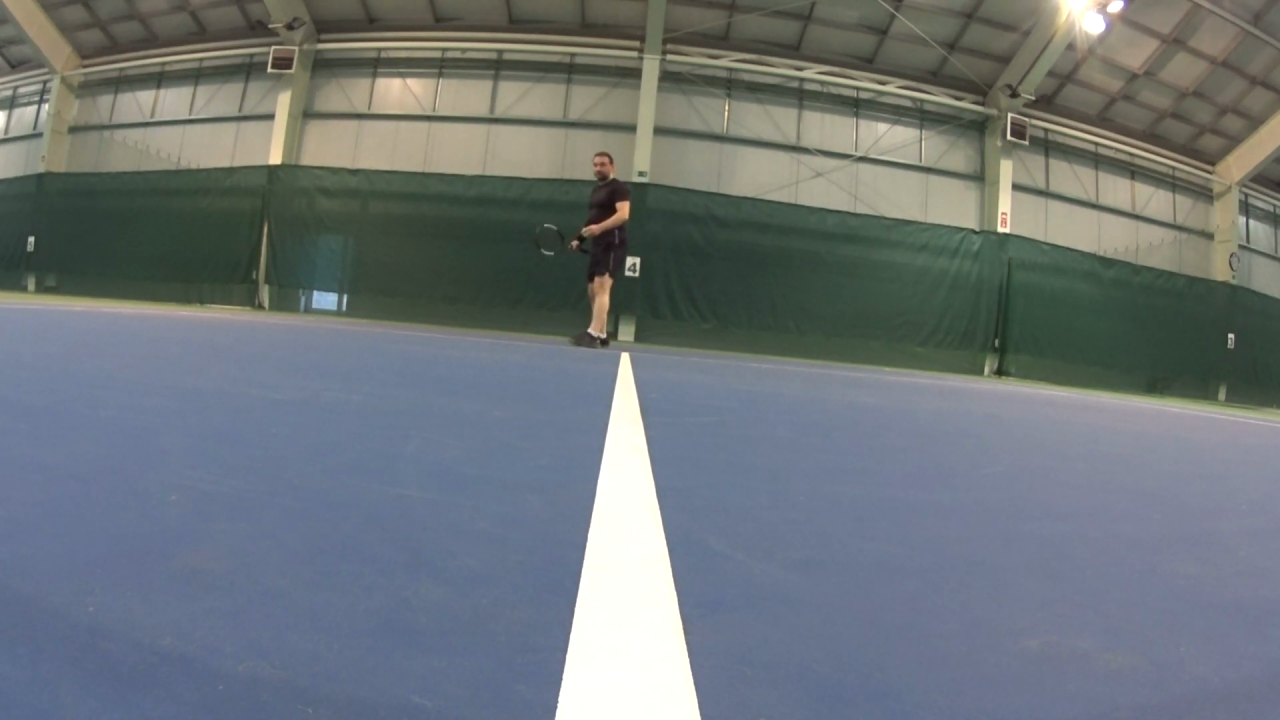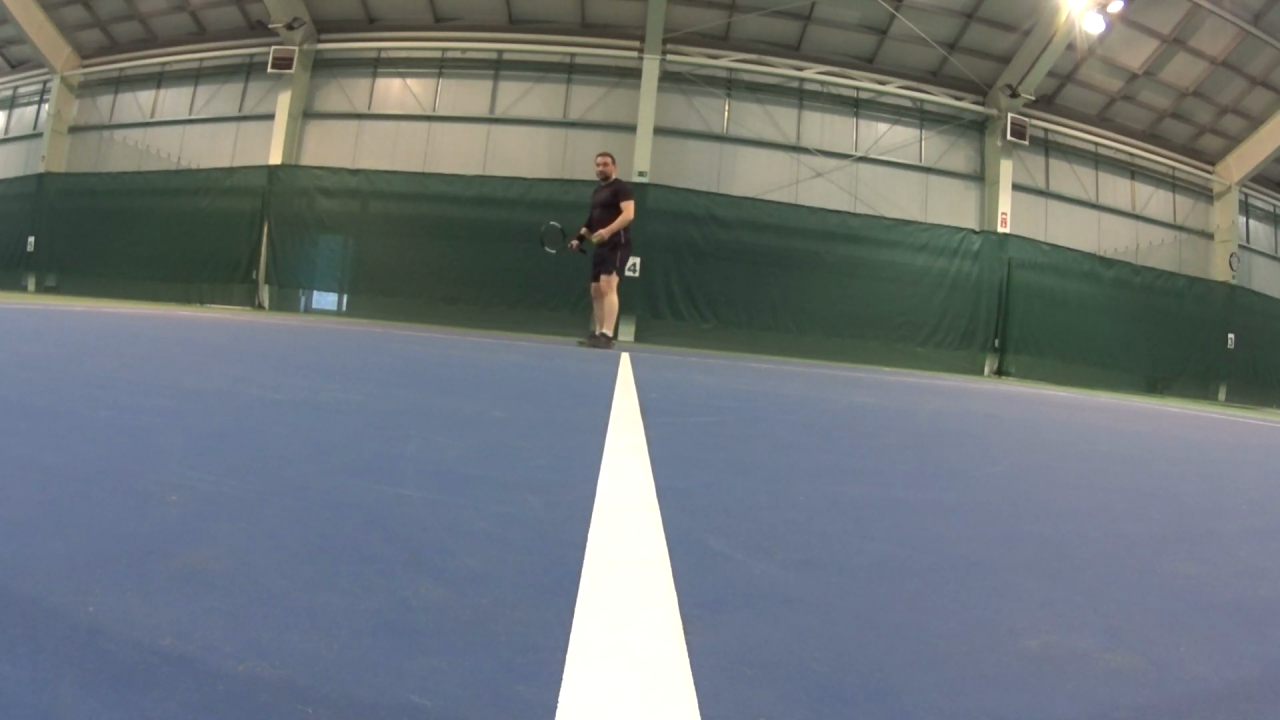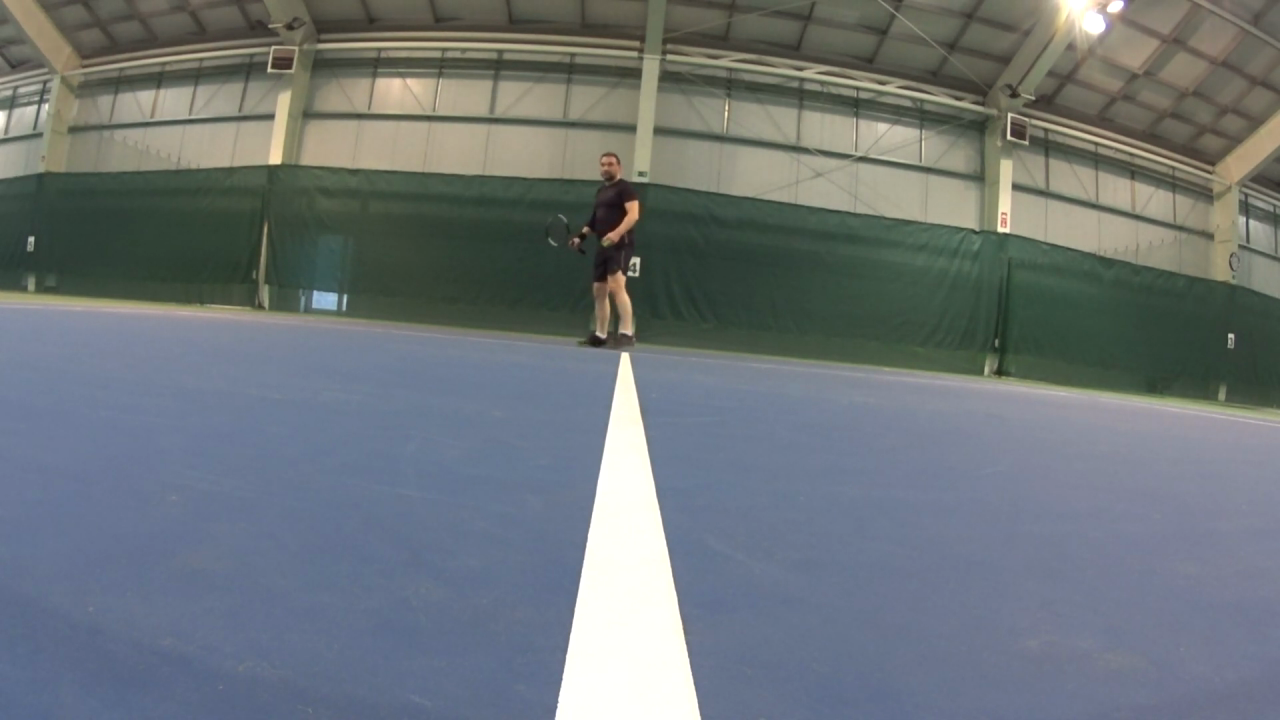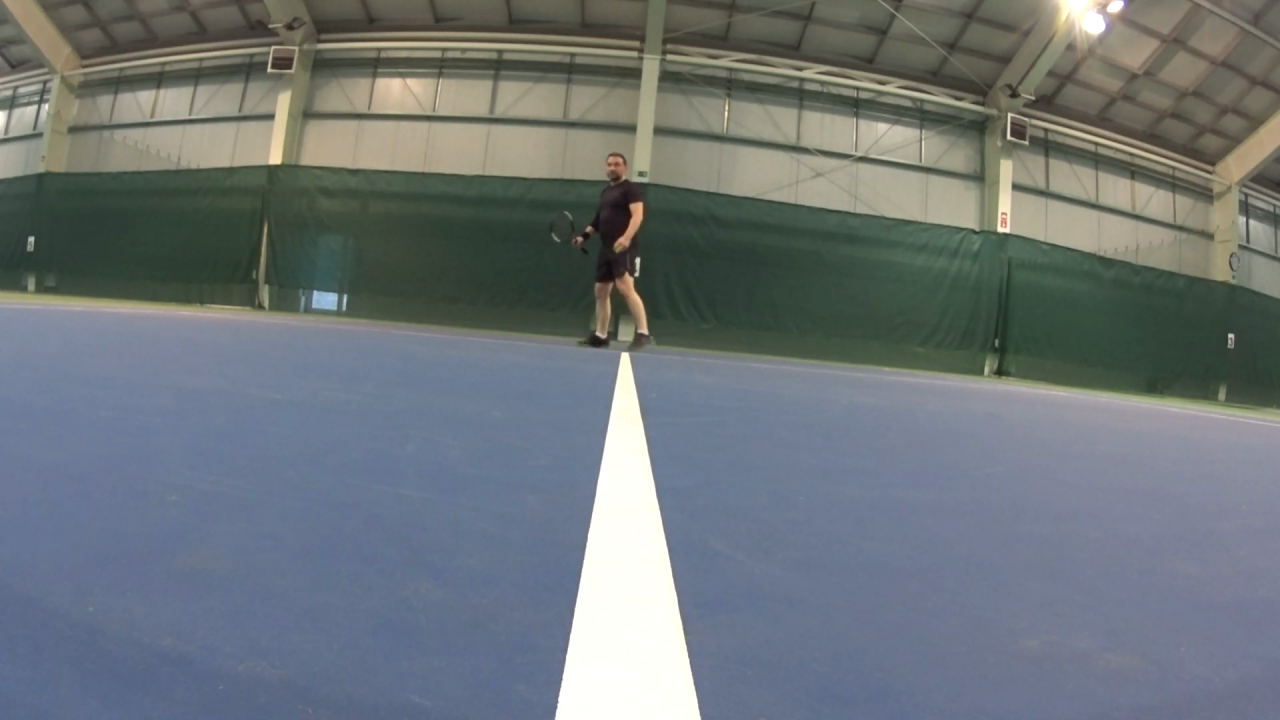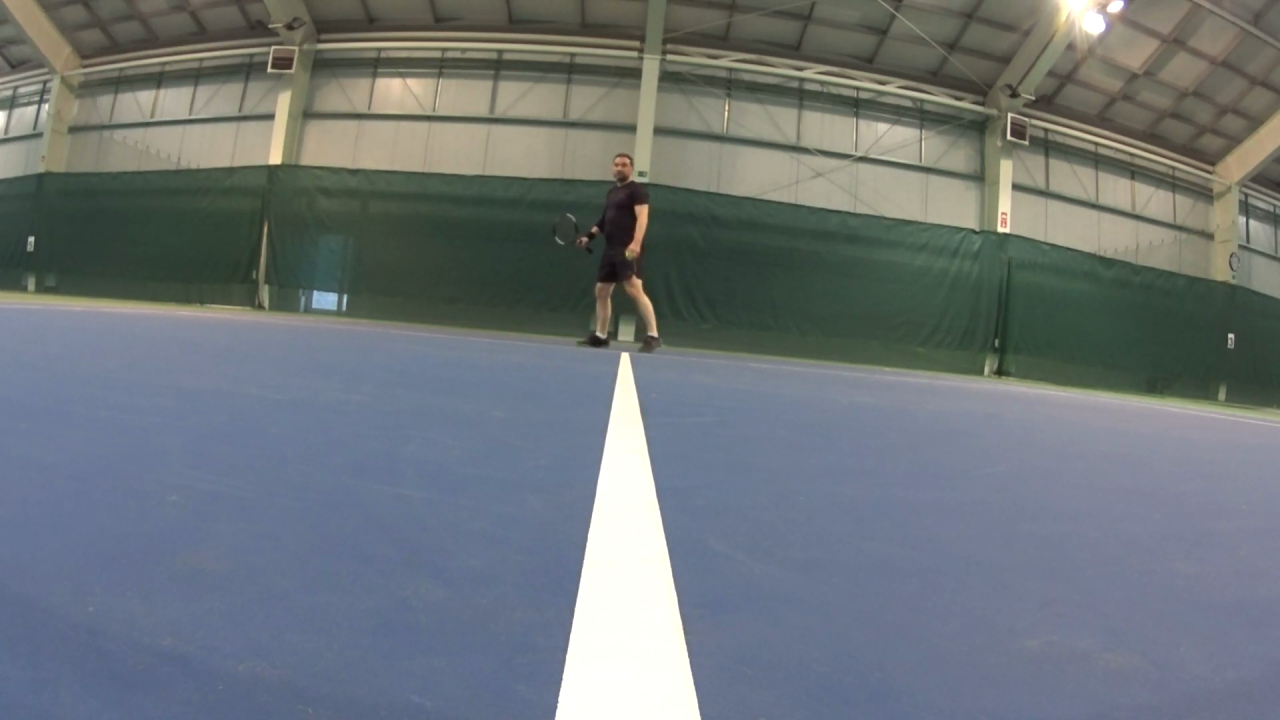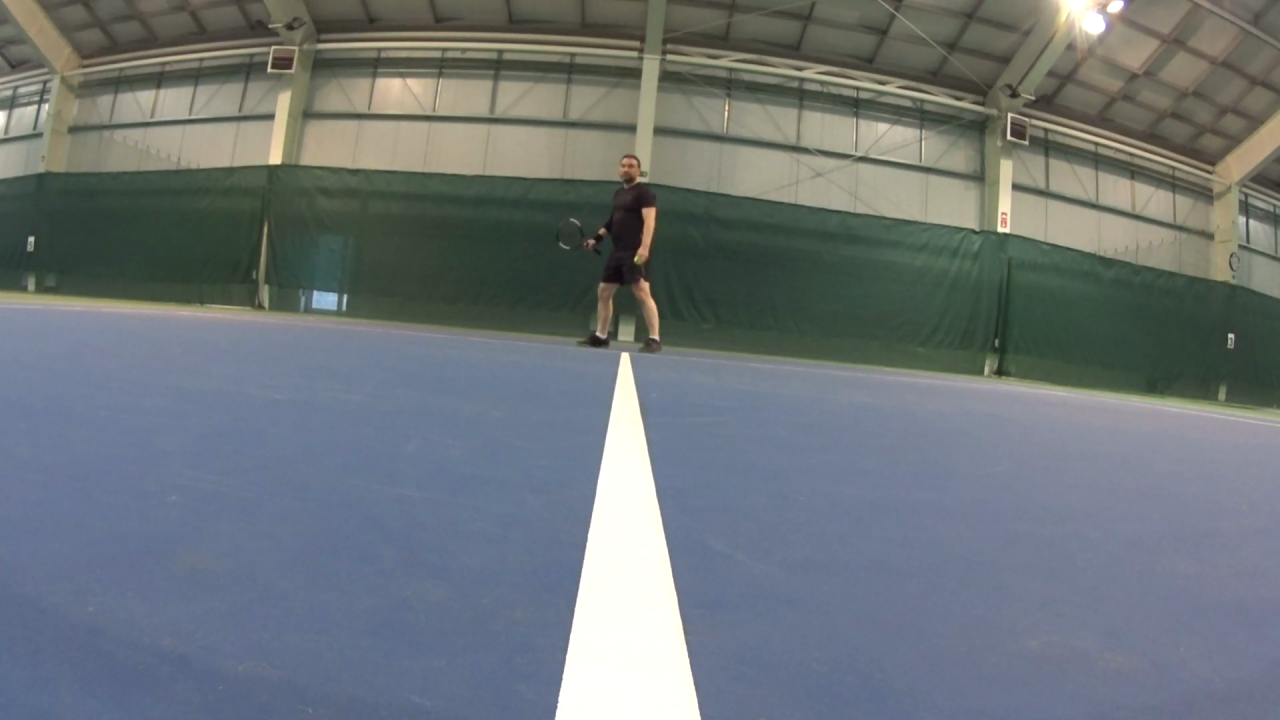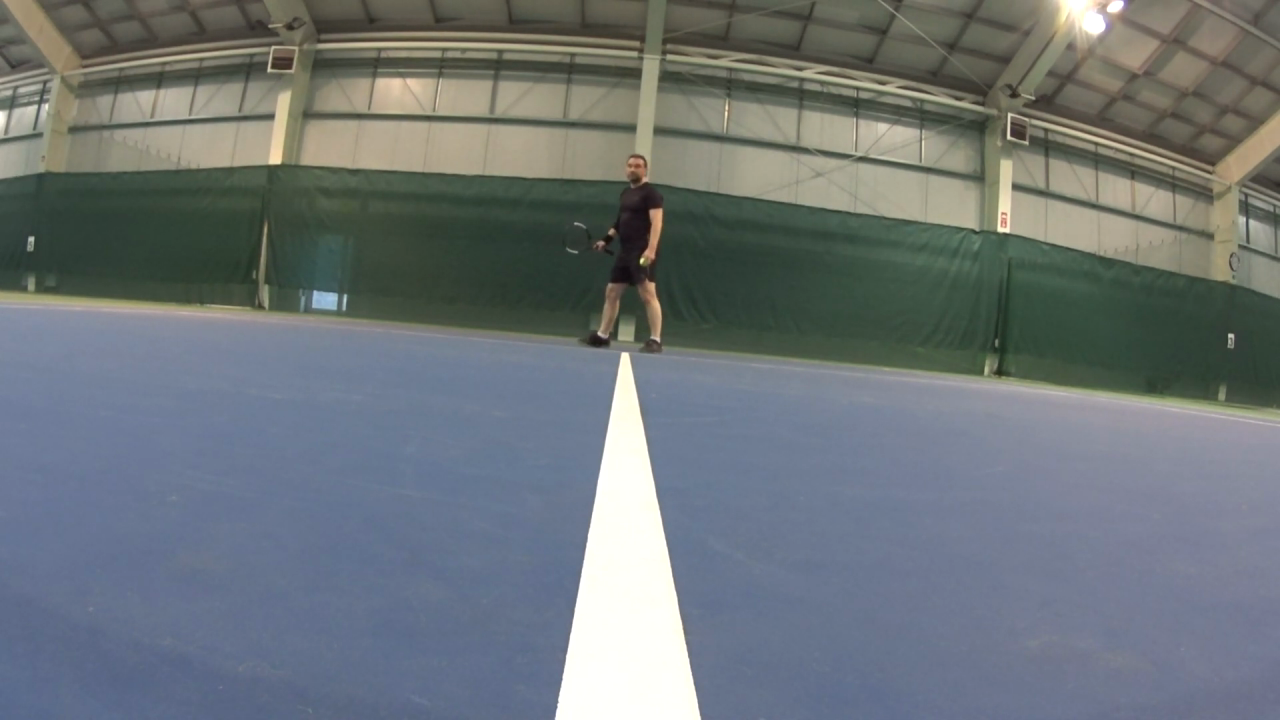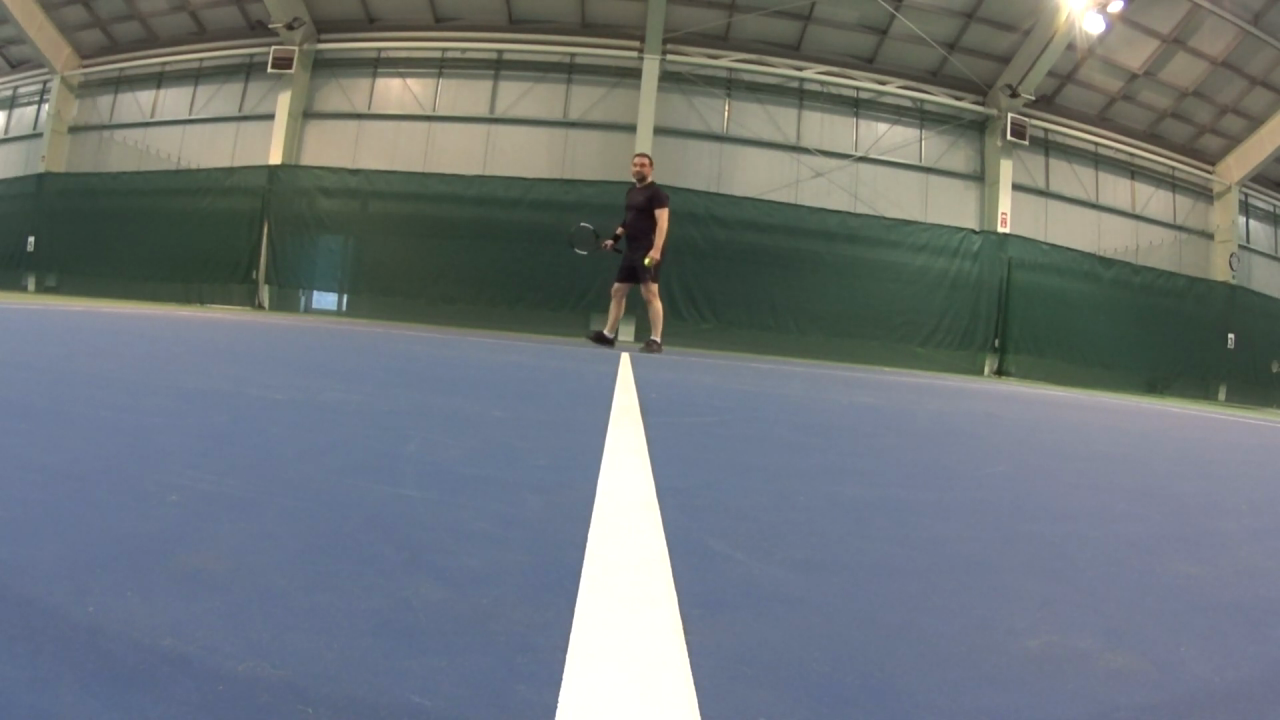
dt=0.1s
person 1, frame 1
left shoulder: (619, 188)
right shoulder: (596, 191)
left elbow: (623, 214)
left wrist: (599, 227)
right wrist: (579, 239)
left hip: (612, 245)
right hip: (598, 247)
left knee: (601, 288)
right knee: (593, 291)
left ankle: (593, 334)
right ankle: (600, 336)
person 1, frame 2
left shoulder: (621, 188)
right shoulder: (597, 192)
left elbow: (628, 213)
left wrist: (608, 230)
right wrist: (579, 238)
left hip: (616, 244)
right hip: (601, 247)
left knee: (609, 287)
right knee: (596, 291)
left ankle: (607, 334)
right ankle: (600, 335)
person 1, frame 3
left shoulder: (625, 188)
right shoulder: (600, 191)
left elbow: (633, 214)
left wrist: (617, 233)
right wrist: (581, 236)
left hip: (620, 245)
right hip: (603, 247)
left knee: (616, 287)
right knee: (599, 291)
left ankle: (626, 334)
right ankle: (600, 335)
person 1, frame 4
left shoulder: (630, 189)
right shoulder: (605, 192)
left elbow: (637, 215)
left wrist: (627, 237)
right wrist: (584, 236)
left hip: (623, 248)
right hip: (607, 248)
left knee: (625, 288)
right knee: (600, 291)
left ankle: (643, 333)
right ankle: (600, 336)
person 1, frame 5
left shoulder: (637, 190)
right shoulder: (612, 192)
left elbow: (642, 219)
left wrist: (636, 243)
right wrist: (589, 236)
left hip: (629, 250)
right hip: (611, 249)
left knee: (635, 290)
right knee: (601, 291)
left ankle: (653, 336)
right ankle: (600, 336)
person 1, frame 6
left shoulder: (644, 193)
right shoulder: (618, 193)
left elbow: (649, 221)
left wrist: (644, 247)
right wrist: (596, 238)
left hip: (636, 252)
right hip: (617, 252)
left knee: (642, 294)
right knee: (604, 292)
left ankle: (654, 340)
right ankle: (600, 336)
person 1, frame 7
left shoulder: (651, 193)
right shoulder: (625, 193)
left elbow: (657, 222)
left wrist: (651, 249)
right wrist: (606, 239)
left hip: (642, 253)
right hip: (625, 252)
left knee: (647, 295)
right knee: (612, 293)
left ankle: (655, 341)
right ankle: (602, 335)
person 1, frame 8
left shoulder: (657, 193)
right shoulder: (631, 192)
left elbow: (663, 222)
left wrist: (657, 249)
right wrist: (614, 239)
left hip: (647, 252)
right hip: (630, 251)
left knee: (650, 294)
right knee: (617, 292)
left ankle: (655, 341)
right ankle: (607, 334)
